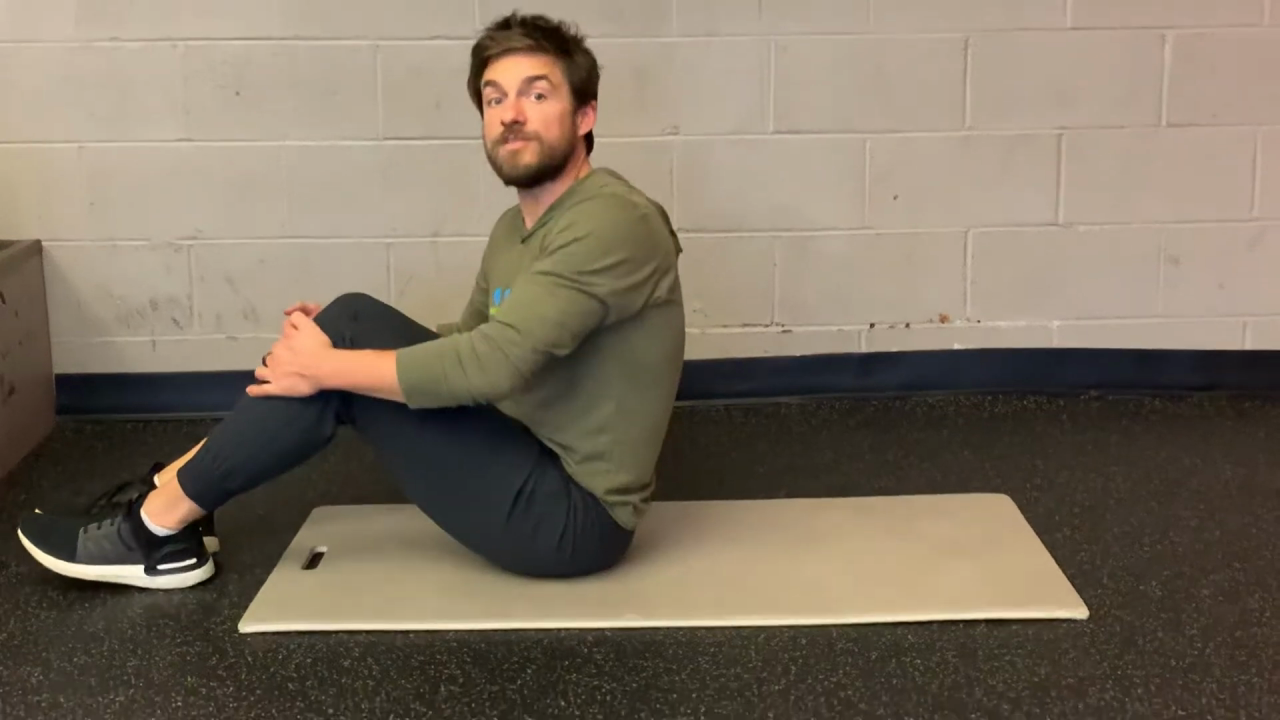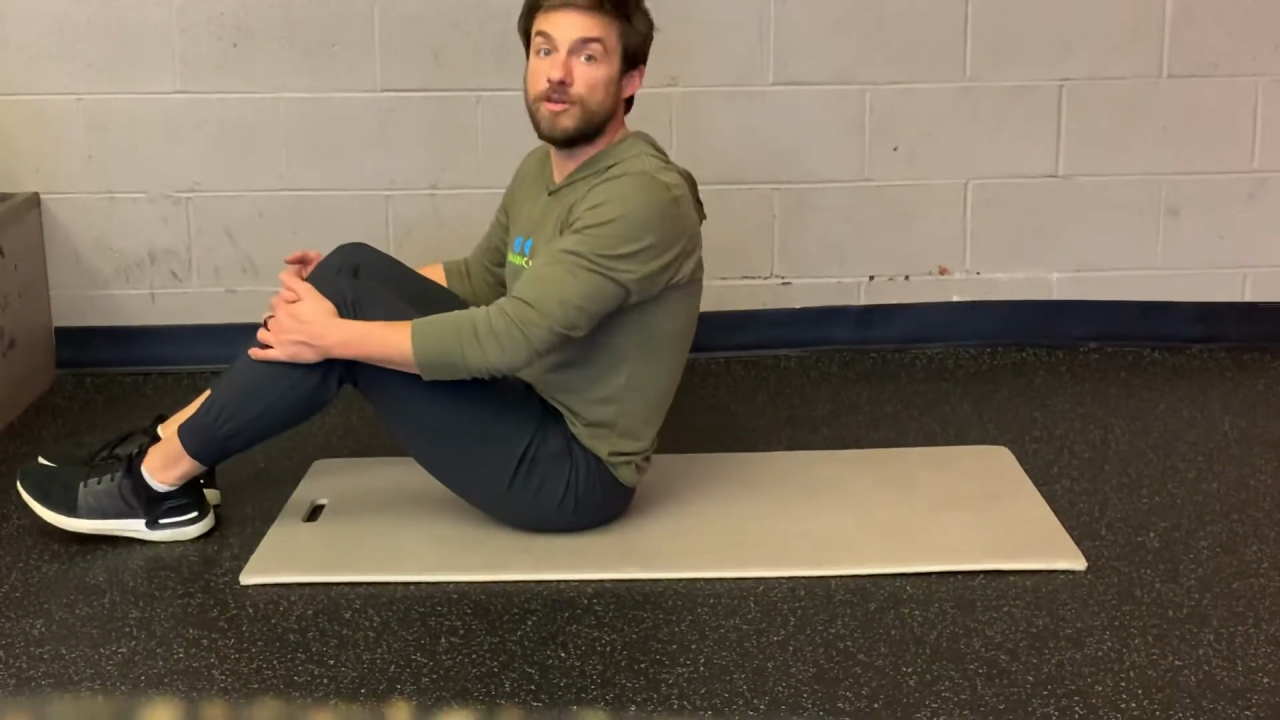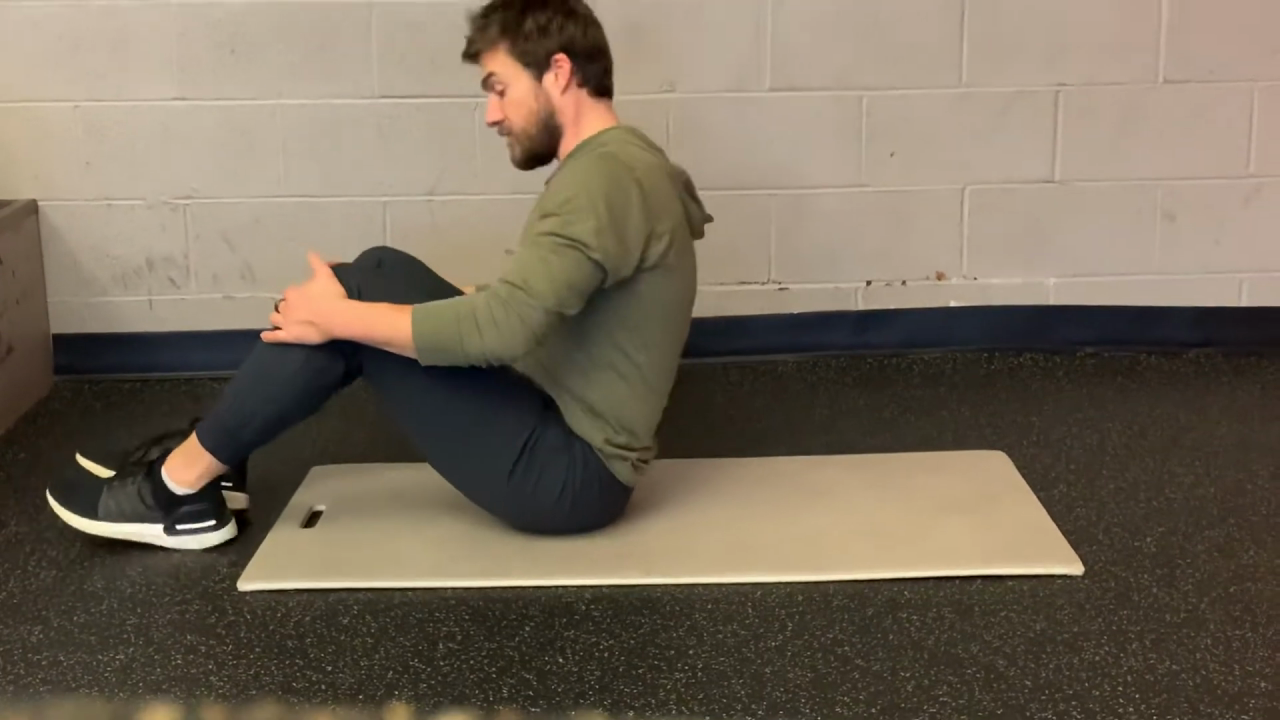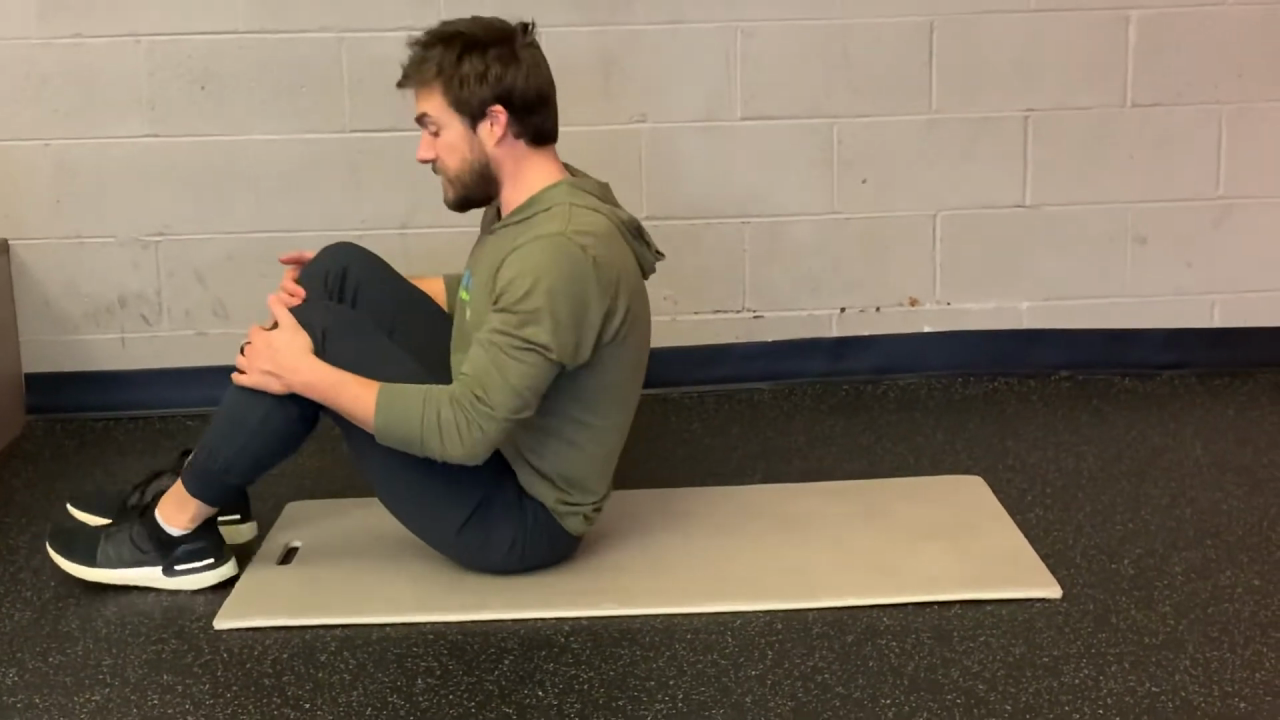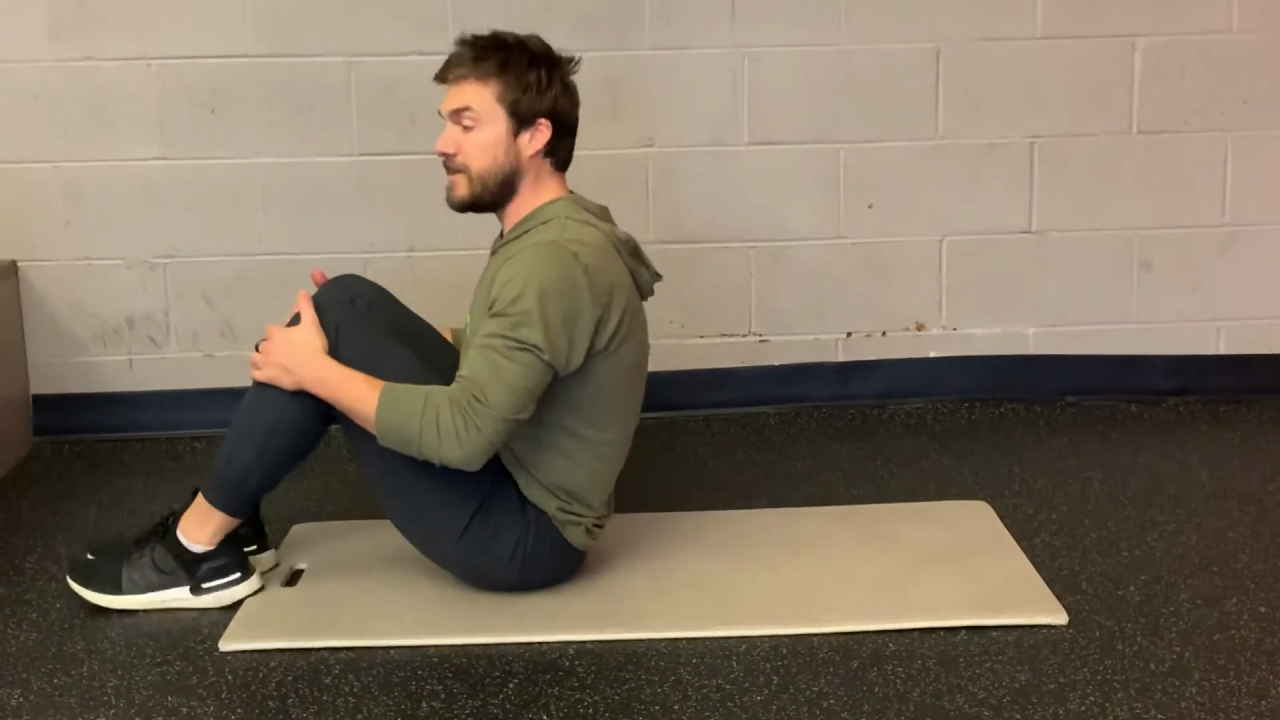
dt=1s
person 1, frame 1
left shoulder: (613, 223)
right shoulder: (516, 227)
left elbow: (492, 361)
right elbow: (475, 340)
left wrist: (327, 367)
right wrist: (340, 342)
left hip: (571, 515)
right hip: (537, 463)
left knee: (339, 366)
right knee: (354, 318)
left ankle: (156, 529)
right ankle: (173, 491)
person 1, frame 2
left shoulder: (641, 199)
right shoulder: (543, 169)
left elbow: (508, 336)
right elbow: (481, 279)
left wrist: (334, 334)
right wrist: (345, 287)
left hip: (574, 472)
right hip: (540, 410)
left knee: (346, 308)
right knee: (353, 267)
left ankle: (157, 483)
right ankle: (176, 441)
person 1, frame 3
left shoulder: (605, 177)
right shoulder: (605, 167)
left elbow: (503, 327)
right elbow: (520, 308)
left wrist: (341, 317)
right wrist: (361, 296)
left hip: (568, 477)
right hip: (562, 433)
left knee: (346, 308)
right knee: (385, 272)
left ankle: (180, 490)
right ankle: (213, 450)
person 1, frame 4
left shoulder: (563, 251)
right shoulder: (527, 204)
left elbow: (465, 429)
right elbow: (478, 304)
left wrist: (305, 373)
right wrist: (353, 301)
left hip: (519, 517)
right hip: (500, 444)
left knee: (319, 335)
right knee: (342, 269)
left ankle: (175, 531)
right ankle: (210, 487)
person 1, frame 5
left shoulder: (555, 261)
right shoulder: (541, 233)
left elbow: (464, 432)
right elbow: (488, 354)
left wrist: (316, 369)
right wrist: (345, 329)
left hip: (525, 534)
right hip: (513, 475)
left knee: (336, 332)
right knee: (346, 301)
left ankle: (200, 552)
right ankle: (228, 521)
